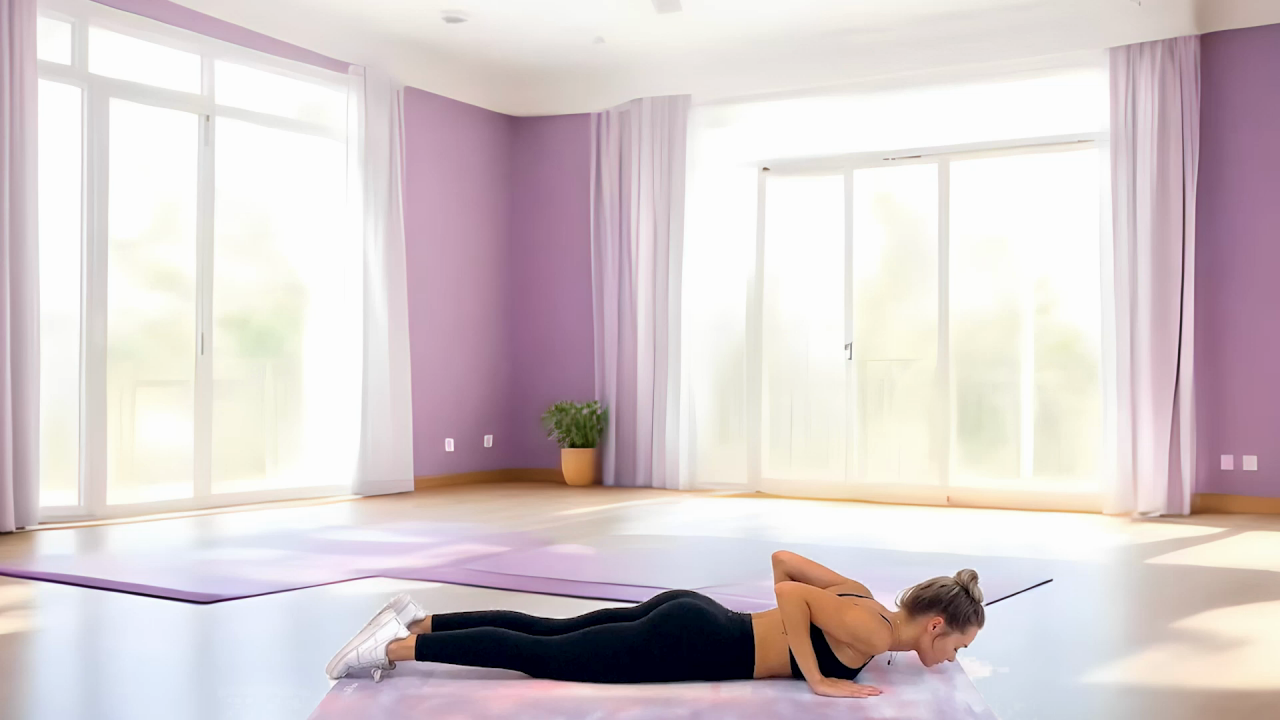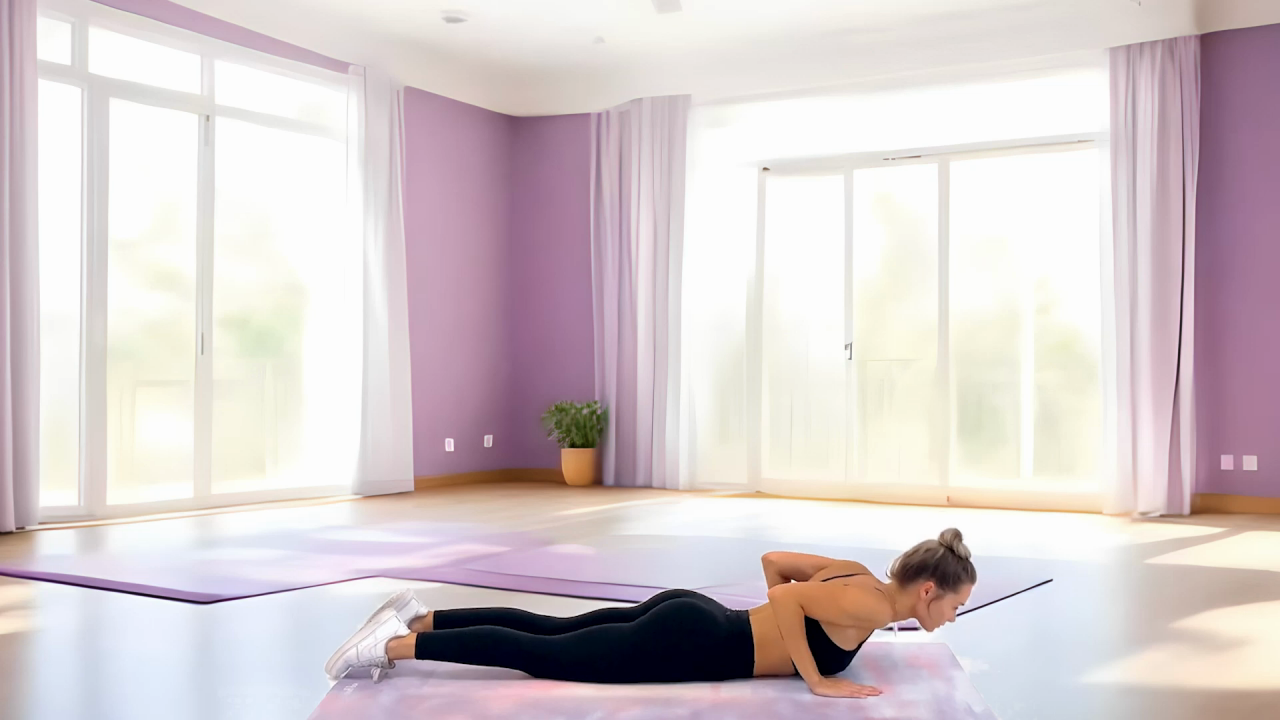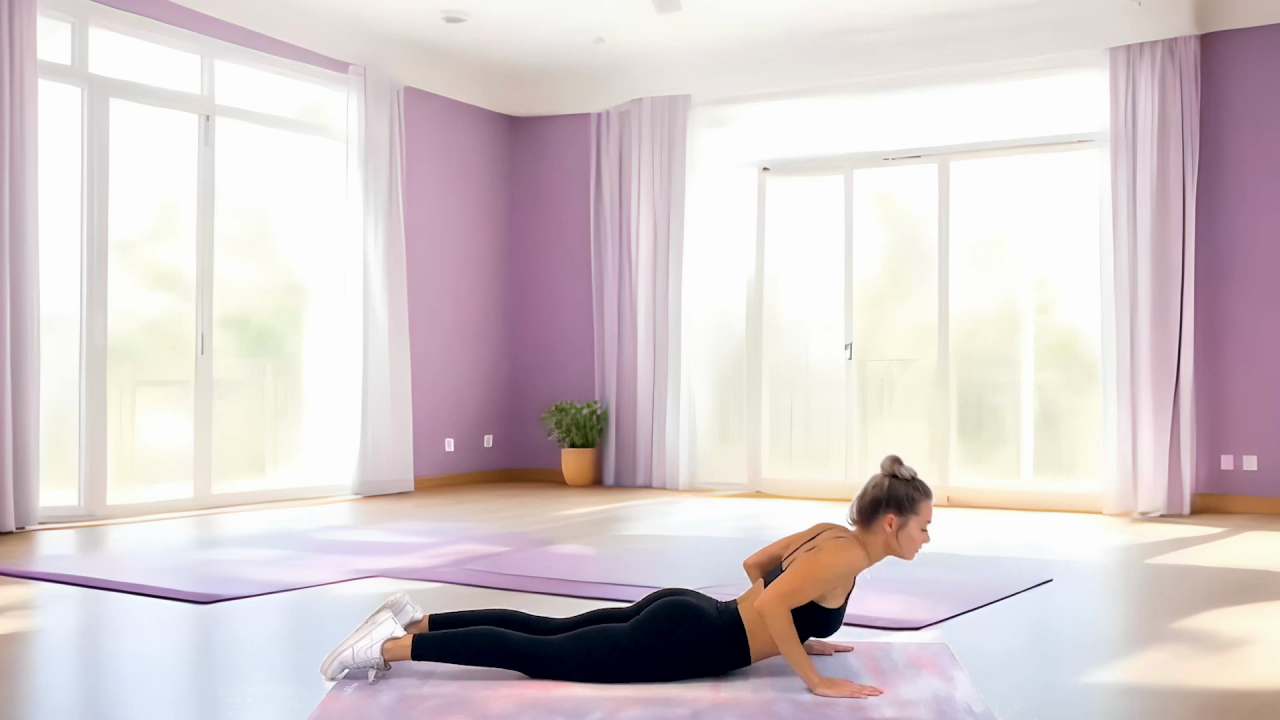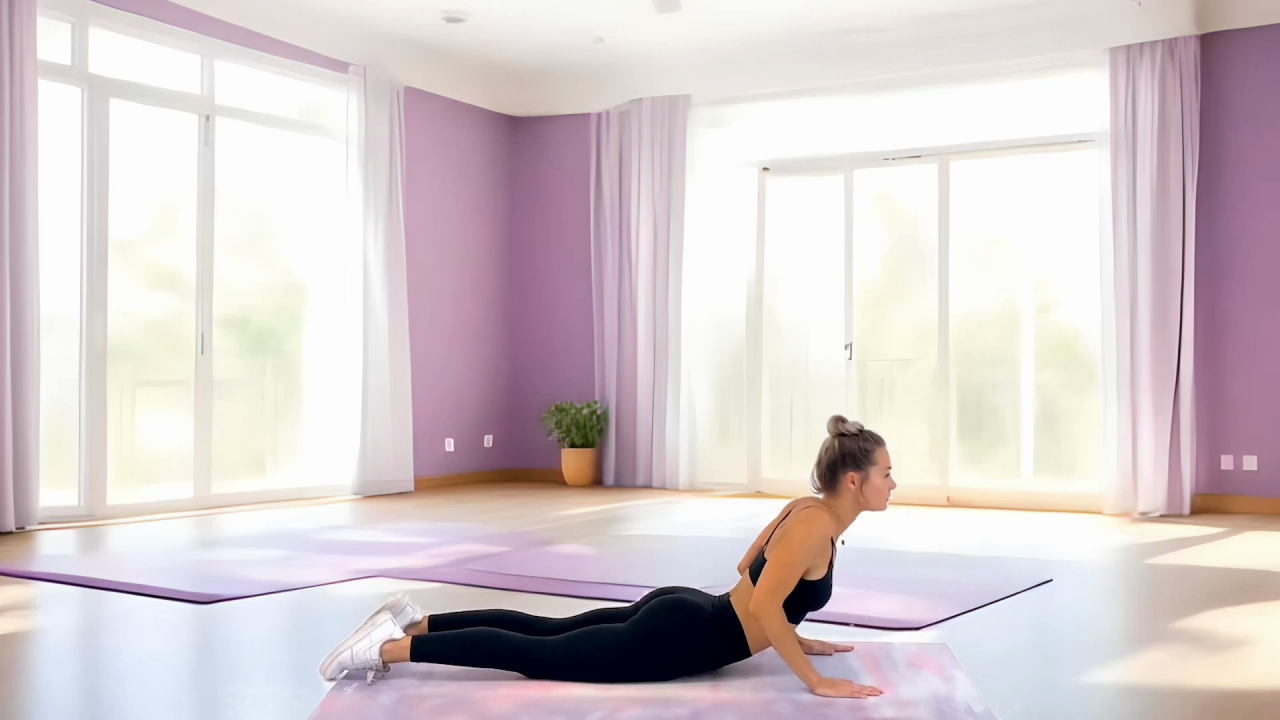
dt=0.4s
person 1, frame 1
left shoulder: (862, 602)
right shoulder: (874, 632)
left elbow: (783, 559)
right elbow: (791, 593)
right wrist: (815, 676)
left hip: (687, 620)
right hip: (687, 647)
left knee: (549, 631)
right knee: (539, 658)
left ankle: (417, 619)
right ankle: (398, 647)
person 1, frame 2
left shoulder: (860, 576)
right shoulder: (871, 605)
left elbow: (773, 561)
right elbow: (784, 598)
right wrist: (815, 677)
left hip: (686, 618)
right hip: (687, 645)
left knee: (549, 628)
right knee: (540, 652)
left ankle: (419, 618)
right ankle: (396, 646)
person 1, frame 3
left shoulder: (831, 533)
right shoulder: (845, 558)
right elbow: (771, 605)
left wrist: (799, 638)
right wrist: (815, 680)
left hip: (681, 616)
right hip: (681, 642)
left knee: (544, 630)
right knee: (536, 656)
left ankle: (414, 621)
right ankle: (391, 647)
person 1, frame 4
left shoulder: (808, 509)
right shoulder: (816, 525)
right elbow: (765, 608)
left wrist: (794, 638)
right wrist: (815, 681)
left hip: (680, 613)
right hip: (677, 639)
left knee: (543, 628)
right knee: (535, 655)
left ankle: (413, 623)
right ankle: (389, 648)
